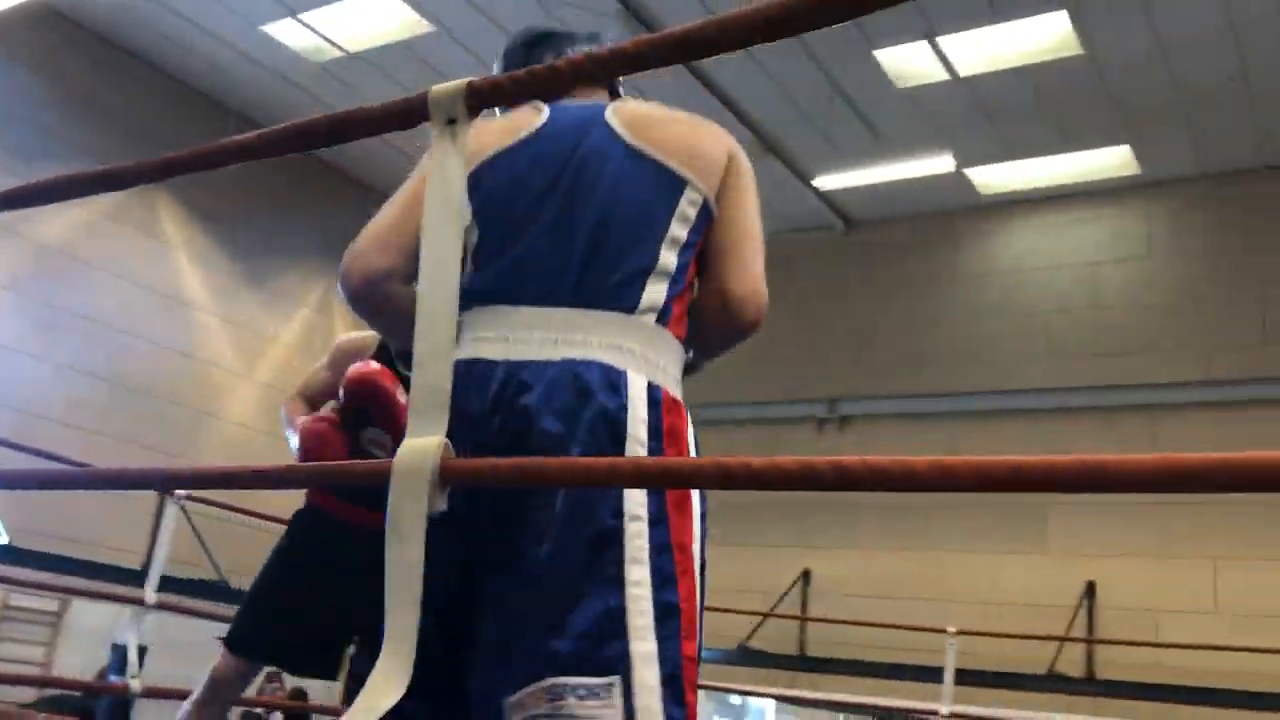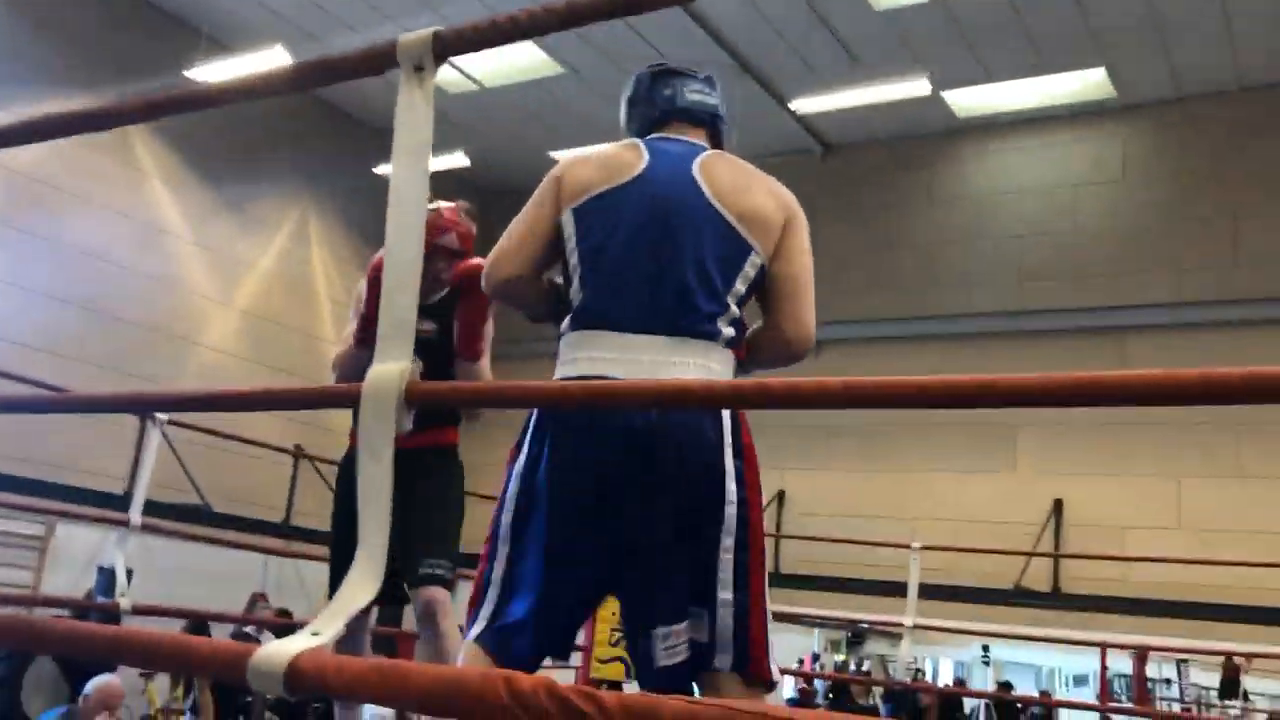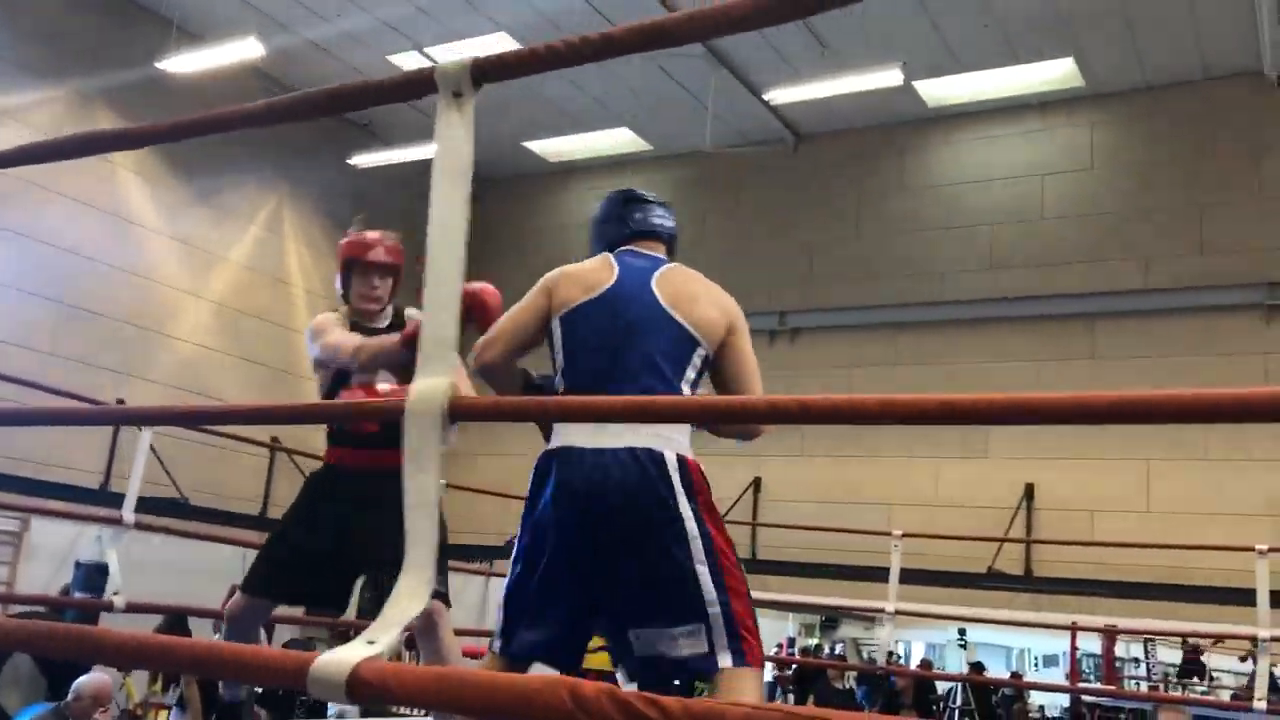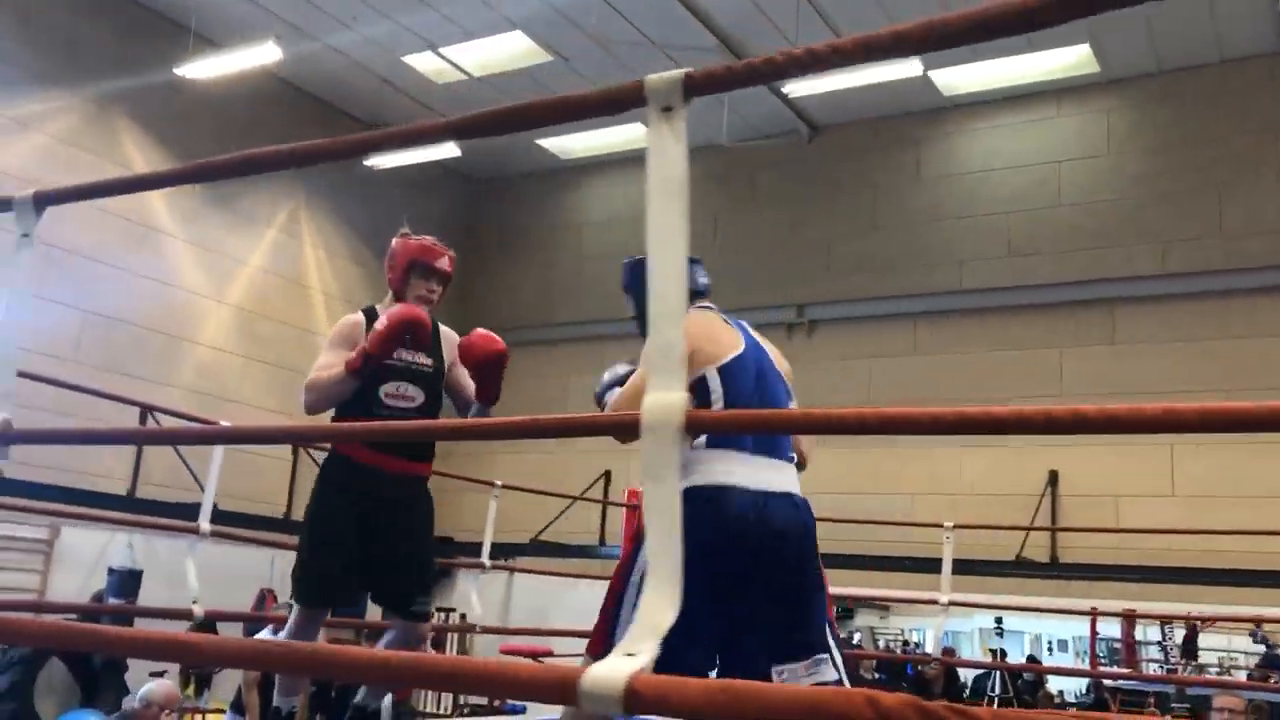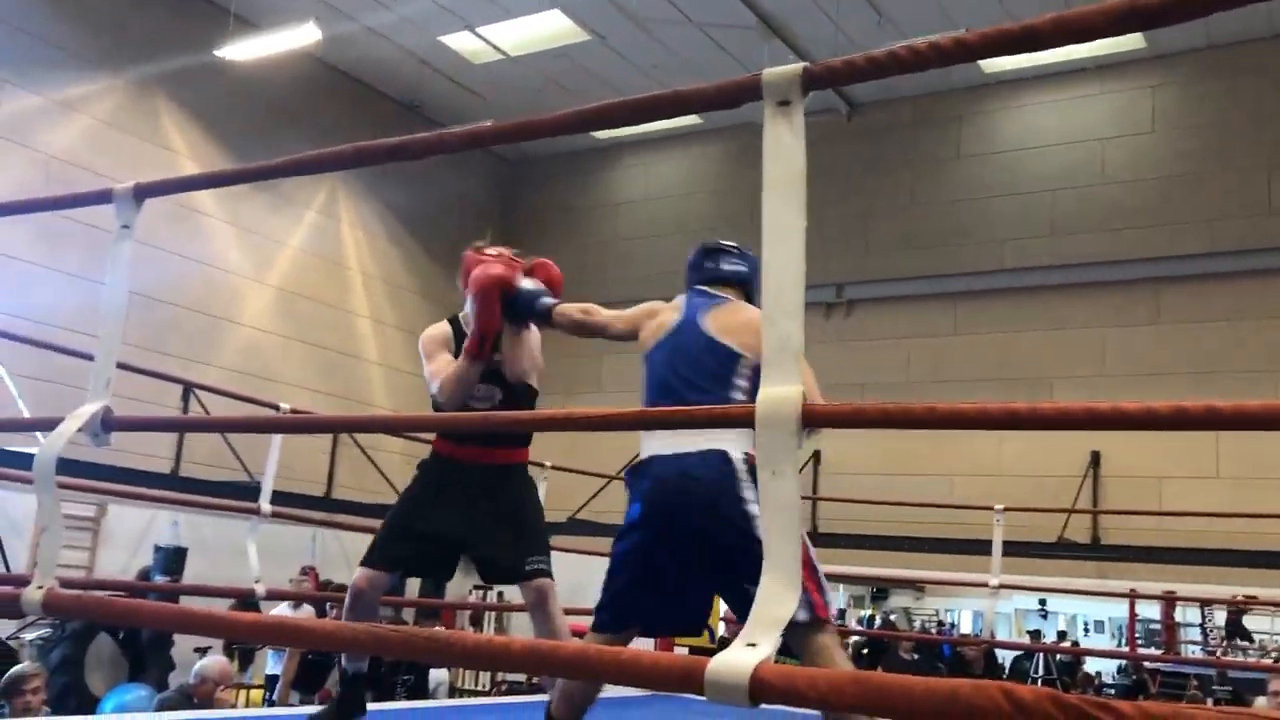
dt=0.5s
person 1, frame 1
left shoulder: (479, 141)
right shoulder: (702, 143)
left elbow: (366, 275)
right elbow: (741, 303)
left hip: (470, 407)
right hip: (610, 413)
person 1, frame 2
left shoulder: (579, 170)
right shoulder: (771, 198)
left elbow: (503, 277)
right elbow: (794, 337)
left hip: (578, 415)
right hip: (696, 427)
left knee: (501, 631)
right knee: (728, 667)
person 1, frame 3
left shoulder: (566, 279)
right shoulder: (716, 301)
left elbow: (488, 358)
right elbow: (750, 420)
left hip: (570, 472)
right hip: (656, 476)
left knee: (509, 651)
right knee: (732, 661)
person 1, frame 4
left shoulder: (683, 334)
right shoulder: (770, 352)
left elbow: (625, 415)
left wrist: (611, 392)
left hip: (709, 510)
right hip: (787, 515)
person 1, frame 5
left shoulder: (656, 316)
right shoulder: (762, 327)
left elbow: (582, 318)
right elbow: (804, 408)
left wrist: (537, 305)
left hip: (655, 479)
right hip: (724, 477)
left knee: (609, 629)
right knee: (813, 632)
person 2, frame 1
right shoulder: (358, 352)
right elbow: (295, 405)
left wrist: (402, 423)
right wrist: (301, 435)
right hip: (324, 530)
right knee: (229, 674)
person 2, frame 2
left shoulder: (465, 309)
right shoulder: (381, 295)
right elbow: (343, 378)
left wrist: (474, 319)
right wrist: (372, 315)
left hip: (432, 468)
left knee: (432, 601)
right knee: (350, 613)
person 2, frame 3
left shoulder: (418, 324)
right shoulder: (326, 328)
left elbow: (464, 398)
right elbow: (352, 355)
left wrist: (394, 401)
left hip: (400, 484)
right hip: (339, 481)
left knee: (431, 612)
right knee: (245, 609)
person 2, frame 4
left shoulder: (447, 343)
right shoulder: (356, 327)
left elbow: (476, 421)
right elbow: (311, 399)
left wrist: (488, 389)
right wrist: (369, 355)
left hip: (407, 492)
right hip: (348, 483)
left knee: (412, 628)
right knee: (310, 611)
person 2, frame 5
left shoulder: (524, 335)
right shoulder: (438, 337)
left elbow: (520, 371)
right elbow: (447, 395)
left wrist: (500, 315)
right wrist: (484, 337)
left hip: (504, 479)
right hip: (445, 474)
left knee: (542, 592)
right knee: (366, 586)
